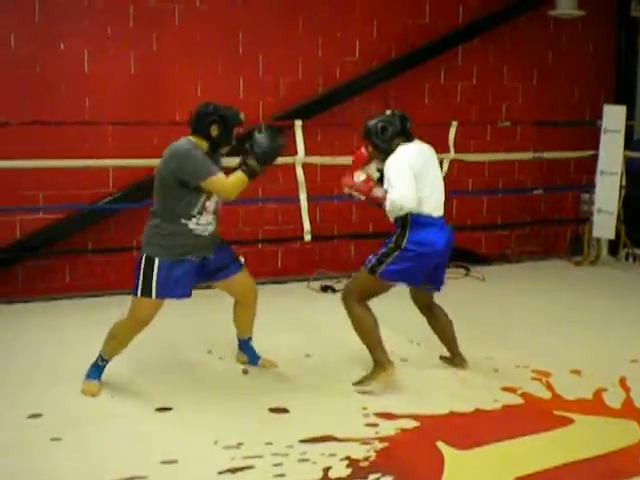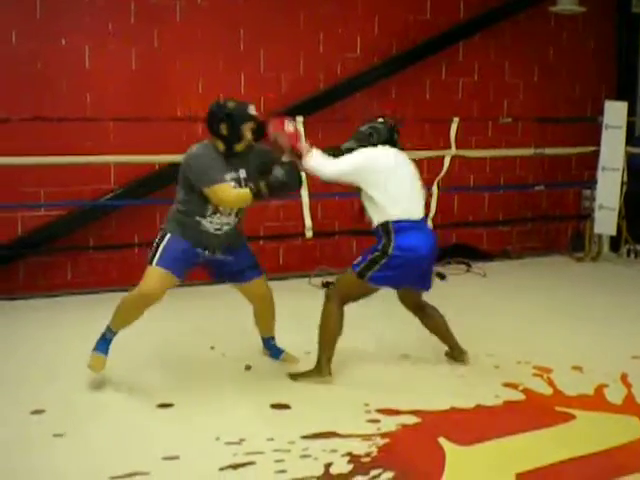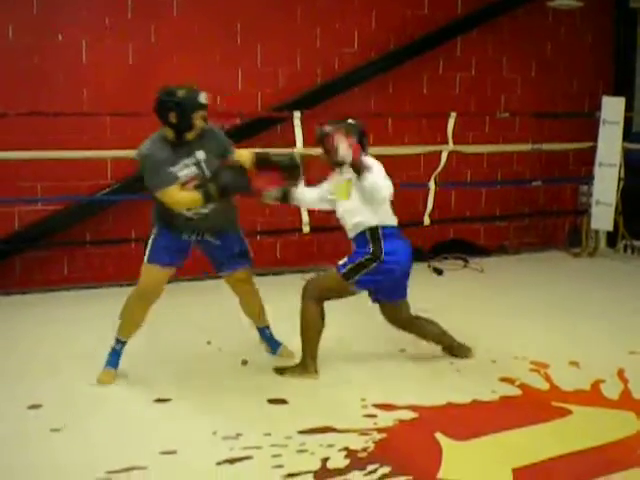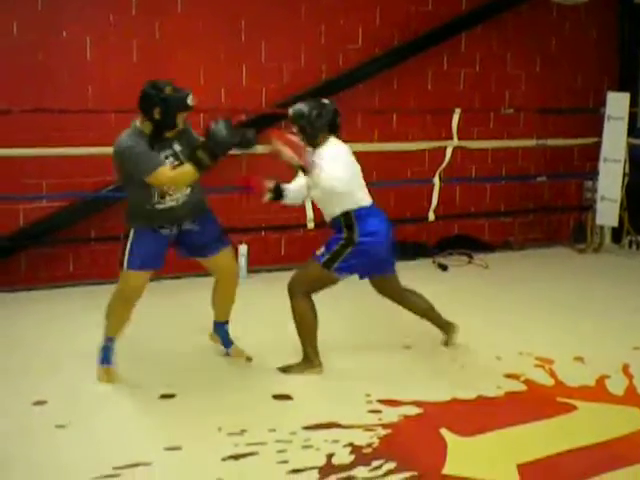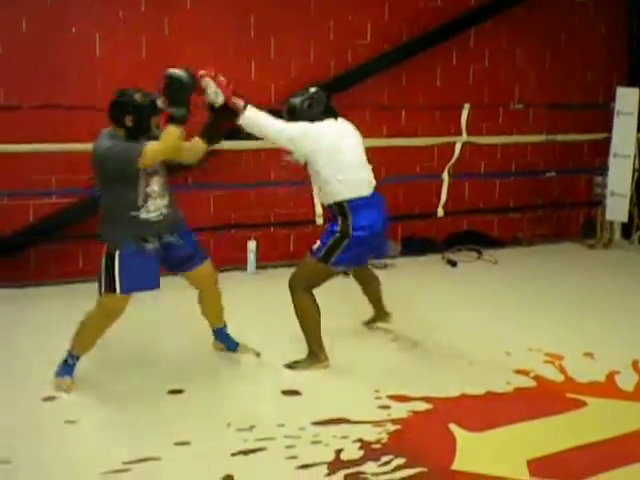
dt=0.2s
person 1, frame 1
left shoulder: (204, 154)
right shoulder: (184, 153)
left elbow: (227, 192)
right elbow: (226, 189)
left wrist: (253, 158)
right wrist: (256, 162)
left hip: (205, 246)
right hip: (167, 251)
left knee: (247, 290)
right knee: (139, 318)
left ankle: (246, 351)
right ankle: (97, 368)
person 1, frame 2
left shoulder: (252, 152)
right shoulder: (199, 158)
left elbow: (284, 167)
right elbow: (227, 199)
right wrist: (267, 189)
left hip: (227, 242)
right hip: (184, 235)
left knee: (263, 295)
right knee: (148, 293)
left ankle: (270, 346)
right ankle: (104, 341)
person 1, frame 3
left shoulder: (207, 135)
right shoulder: (151, 153)
left elbow: (235, 157)
right elbow: (175, 201)
left wrist: (266, 160)
right wrist: (218, 188)
left hip: (218, 225)
right hip: (172, 228)
left knee: (244, 286)
right knee: (145, 290)
left ankle: (268, 337)
right ankle: (115, 353)
person 1, frame 4
left shoulder: (177, 130)
right shoulder: (128, 146)
left elbow: (199, 153)
right elbow: (171, 182)
left wrist: (229, 142)
right wrist: (210, 153)
left hip: (193, 214)
right hip: (151, 224)
left knee: (228, 271)
right knee: (128, 290)
left ankle: (221, 332)
right ankle: (107, 350)
person 1, frame 5
left shoulder: (146, 137)
right shoulder: (109, 149)
left elbow: (189, 155)
right elbow: (165, 151)
left wrist: (215, 127)
right wrist: (178, 110)
left hip: (167, 227)
right hip: (128, 240)
left knee: (209, 281)
right knee: (109, 311)
left ankle: (222, 337)
right ankle: (68, 363)
person 2, frame 1
left shoulder: (399, 158)
right shoulder: (423, 150)
left elbow: (404, 200)
left wrist: (370, 190)
right wrist: (373, 173)
left hip: (414, 238)
right hip: (439, 235)
left knee: (352, 296)
right knee: (425, 302)
left ankle: (382, 365)
right ankle: (456, 356)
person 2, frame 2
left shoulder: (368, 158)
right shoulder: (401, 160)
left elbow: (328, 169)
left wrist: (296, 143)
left hip: (398, 244)
right hip: (424, 240)
left knee: (335, 296)
right knee: (415, 303)
left ankle: (322, 369)
right ankle: (457, 351)
person 2, frame 3
left shoulder: (366, 167)
right shoulder: (341, 174)
left elbow: (382, 193)
right elbow: (316, 198)
left wrist: (354, 159)
right wrist: (282, 194)
left hip: (382, 252)
right hip: (394, 251)
left knee: (312, 293)
right knee: (401, 319)
left ankle: (308, 365)
right ankle: (456, 347)
person 2, frame 4
left shoulder: (333, 153)
right shoulder: (318, 153)
left elbow: (339, 187)
right elbow: (298, 193)
left wrist: (301, 162)
right wrist: (272, 188)
left hip: (359, 234)
right hip: (373, 229)
left knee: (298, 287)
right knee: (393, 290)
left ankle: (311, 360)
right ankle: (446, 327)
person 2, frame 5
left shoulder: (313, 134)
right shoulder: (344, 127)
left elbow: (268, 126)
left wrist: (227, 95)
right wrist: (300, 157)
left hip: (353, 224)
right hip: (373, 211)
left knee: (299, 284)
right knee: (359, 266)
left ankle: (317, 355)
right ankle: (380, 312)
